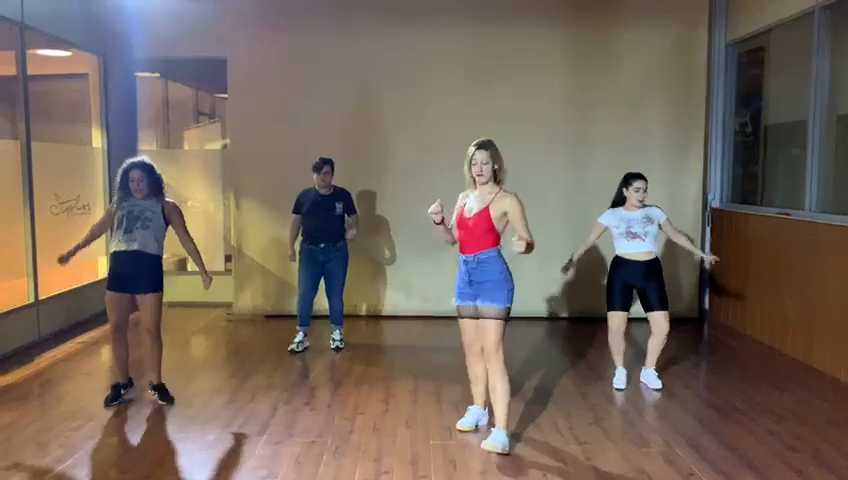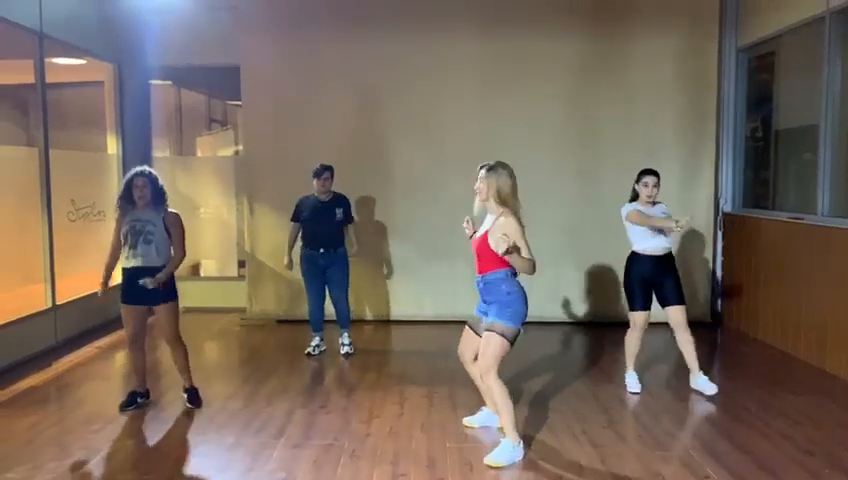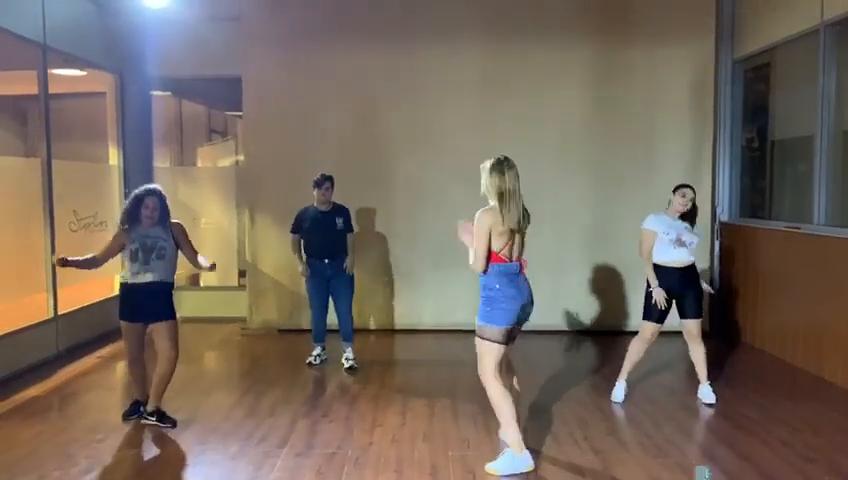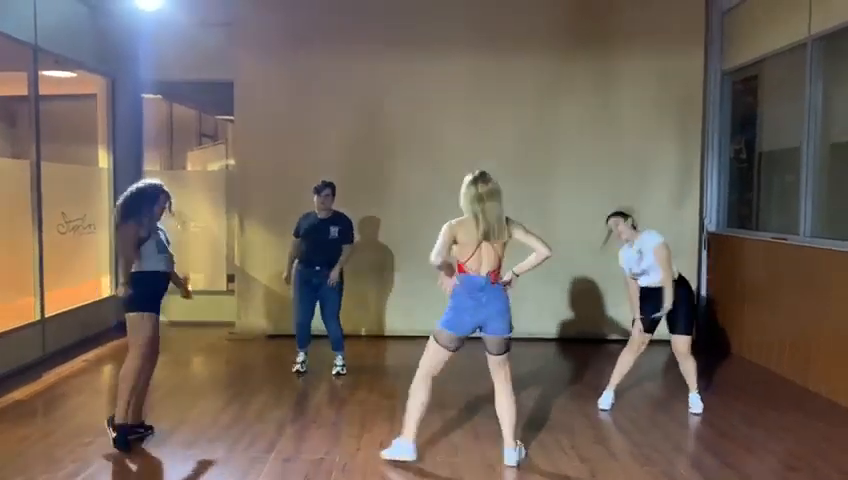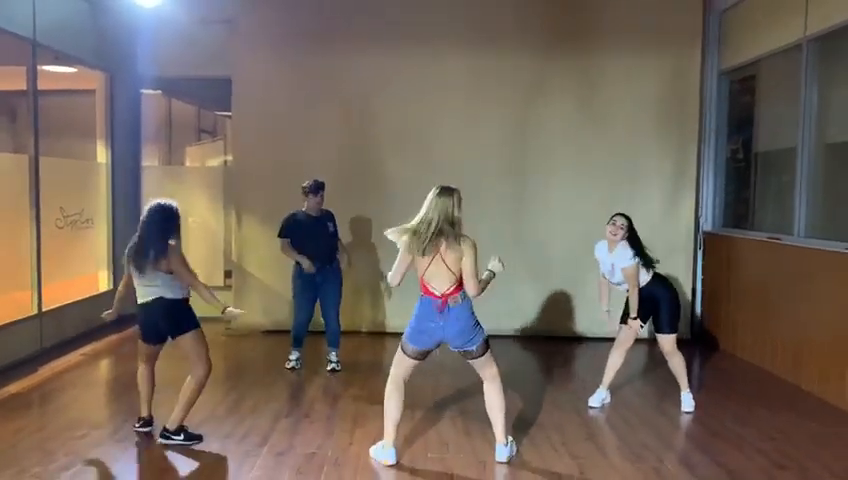
dt=0.5s
person 1, frame 1
left shoulder: (507, 200)
right shoulder: (463, 198)
left elbow: (528, 241)
right elbow: (453, 238)
left wrist: (523, 245)
right wrist: (439, 221)
left hip: (493, 278)
right hip: (466, 276)
left knee: (491, 353)
right knee: (471, 348)
left ankle: (499, 432)
right ankle: (478, 409)
person 1, frame 2
left shoulder: (507, 220)
right shoulder: (488, 218)
left elbow: (530, 266)
left wrist: (507, 253)
right wrist: (473, 237)
left hip: (506, 299)
right hip: (489, 298)
left knee: (486, 368)
right knee: (466, 354)
left ankle: (513, 443)
right ankle: (492, 411)
person 1, frame 3
left shoulder: (485, 215)
right shoulder: (520, 213)
left elbow: (479, 265)
left wrist: (471, 243)
left hip: (498, 294)
right hip: (520, 290)
left knee: (488, 373)
right knee: (501, 362)
left ankle: (519, 454)
right ankle: (510, 426)
person 1, frame 4
left shoulder: (456, 226)
right shoulder: (507, 226)
left elbow: (437, 259)
right elbow: (544, 251)
left wrist: (448, 273)
right wrist: (514, 273)
left hip: (466, 301)
right hip: (496, 302)
left knee: (425, 372)
right knee: (501, 379)
left ankle: (405, 443)
right ankle: (512, 449)
person 1, frame 5
left shoulder: (413, 239)
right shoulder: (465, 244)
left elbow: (393, 280)
right elbow: (473, 289)
left wrist: (406, 252)
right wrist: (493, 271)
left hip: (426, 319)
right hip: (459, 319)
left knee: (397, 377)
right knee: (490, 376)
left ankle: (387, 448)
right ankle: (502, 446)
person 2, frame 1
left shoulder: (166, 206)
right shoulder: (120, 204)
left elbow: (186, 240)
right elbow: (98, 230)
left wrist: (202, 271)
right wrist: (72, 251)
left hip: (147, 268)
right hip: (119, 268)
left knee: (151, 329)
right knee: (117, 328)
left ankle: (156, 384)
right ankle: (122, 382)
person 2, frame 2
left shoulder: (168, 217)
right shoulder: (123, 217)
left elbow: (179, 253)
right elbow: (115, 252)
left wrist: (161, 277)
right wrist: (104, 281)
left hip: (161, 283)
right hip: (132, 281)
left knee: (172, 338)
right knee: (134, 340)
left ankle: (189, 387)
right ankle: (140, 391)
person 2, frame 3
left shoulder: (174, 229)
right shoulder: (126, 233)
left elbow: (193, 257)
right elbow: (99, 259)
left wrist: (205, 264)
right wrist: (71, 262)
left hip: (160, 296)
right hip: (131, 296)
left knee: (169, 355)
right knee: (134, 356)
left ankle: (152, 409)
right ankle: (140, 400)
person 2, frame 4
left shoulder: (155, 228)
right shoulder: (133, 225)
right elbow: (125, 254)
left wrist: (181, 284)
right wrist: (123, 282)
left hip: (150, 289)
right hip: (141, 289)
left knee: (150, 357)
right knee: (139, 354)
left ankle: (133, 420)
right ankle: (118, 421)
person 2, frame 5
left shoulder: (135, 250)
right shoulder: (169, 250)
left elbow: (125, 286)
right elbow: (193, 282)
left wrist: (115, 311)
right wrist: (222, 307)
left hip: (147, 313)
right hip: (175, 311)
left knee: (145, 362)
right knee: (201, 368)
left ankle: (144, 418)
right ankle: (172, 428)
person 3, frame 1
left shoulder: (654, 212)
right shoulder: (611, 215)
left elbow: (675, 235)
right elbow: (590, 240)
left wrist: (701, 254)
right wrist: (572, 260)
left hip: (650, 271)
right hip: (621, 271)
left knee: (662, 328)
right knee: (615, 327)
left ankle: (648, 371)
right ankle: (620, 370)
person 3, frame 2
left shoulder: (662, 208)
right shoulder: (630, 210)
right elbow: (650, 222)
right wrist: (674, 223)
left hip: (665, 266)
right hip: (639, 267)
left knee: (680, 323)
right knee: (638, 325)
left ankle: (697, 375)
right ankle: (630, 373)
person 3, frame 3
left shoulder: (687, 226)
right shoulder: (654, 220)
right elbow: (645, 256)
left wrist: (699, 281)
right wrist: (655, 286)
left hip: (688, 280)
right hip: (662, 278)
left knee: (694, 335)
right knee: (646, 335)
left ankle: (704, 386)
right ankle: (621, 381)
person 3, frame 4
left shoulder: (651, 237)
right shoulder: (624, 253)
left elbow: (666, 268)
right elbow: (633, 286)
left wrist: (669, 298)
right wrist: (637, 319)
left hip: (677, 292)
right hip: (646, 295)
left knee: (682, 351)
right knee: (633, 345)
left ankle: (694, 395)
right ankle: (609, 392)
person 3, frame 5
left shoulder: (626, 254)
right shoulder: (600, 248)
left elbow: (633, 288)
right elbow: (604, 279)
left wrist: (633, 317)
right wrist: (605, 307)
left hip: (661, 294)
right hip: (639, 297)
left knee: (668, 349)
right knee: (621, 343)
left ankle: (686, 393)
right ankle: (602, 391)
person 4, frame 1
left shoulder: (343, 195)
right shoulder: (304, 196)
left elbow: (353, 216)
right elbow: (296, 221)
left wrist: (353, 228)
right wrist: (291, 246)
left hip: (336, 252)
right hip: (309, 251)
left knee: (335, 295)
right knee: (305, 294)
left ankle: (336, 333)
right ankle: (301, 335)
person 4, frame 2
left shoulder: (342, 201)
right shoulder: (304, 203)
left elbow: (348, 225)
right elbow: (295, 228)
left wrist: (353, 243)
right wrist: (288, 254)
left hip: (336, 256)
right hip: (311, 257)
left knee: (340, 298)
right knee: (314, 301)
left ankle: (345, 337)
right ankle: (318, 339)
person 4, frame 3
left shoulder: (342, 211)
right shoulder: (304, 214)
left elbow: (349, 236)
right elbow: (295, 239)
left wrist: (350, 257)
right wrist: (301, 262)
left hip: (340, 267)
right hip: (315, 268)
left knee: (344, 310)
right knee: (317, 311)
left ankle: (348, 352)
right ankle: (319, 349)
person 4, frame 4
left shoulder: (342, 221)
right shoulder: (305, 220)
left elbow: (347, 248)
right elbow: (295, 245)
left wrist: (337, 269)
right wrist: (288, 269)
left hip: (329, 275)
right hip: (304, 274)
left knee: (331, 318)
right knee: (301, 318)
left ankle: (339, 358)
right ankle: (301, 356)
person 4, frame 5
left shoulder: (329, 216)
right shoulder: (293, 220)
right elbow: (284, 246)
left wrist: (343, 252)
right wrist: (301, 259)
left hip: (331, 272)
right hip: (305, 274)
left knee: (332, 316)
right knee: (302, 316)
left ankle: (333, 355)
right ankle: (295, 353)
